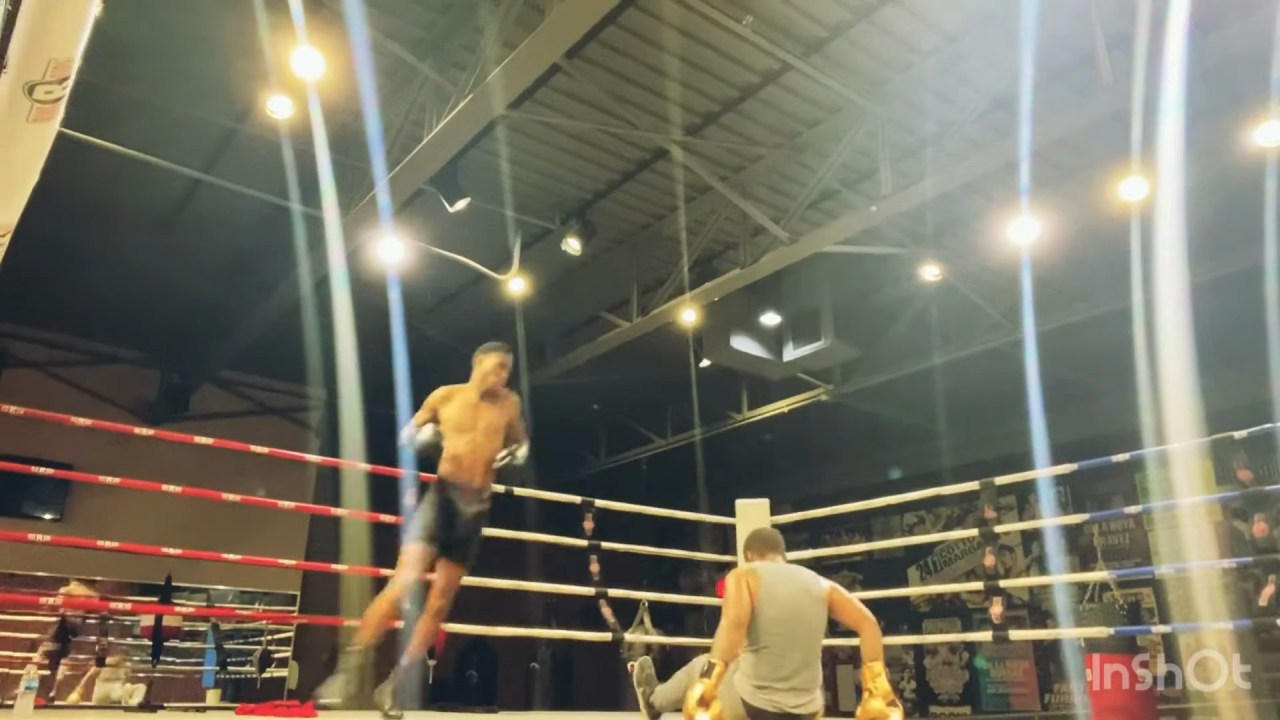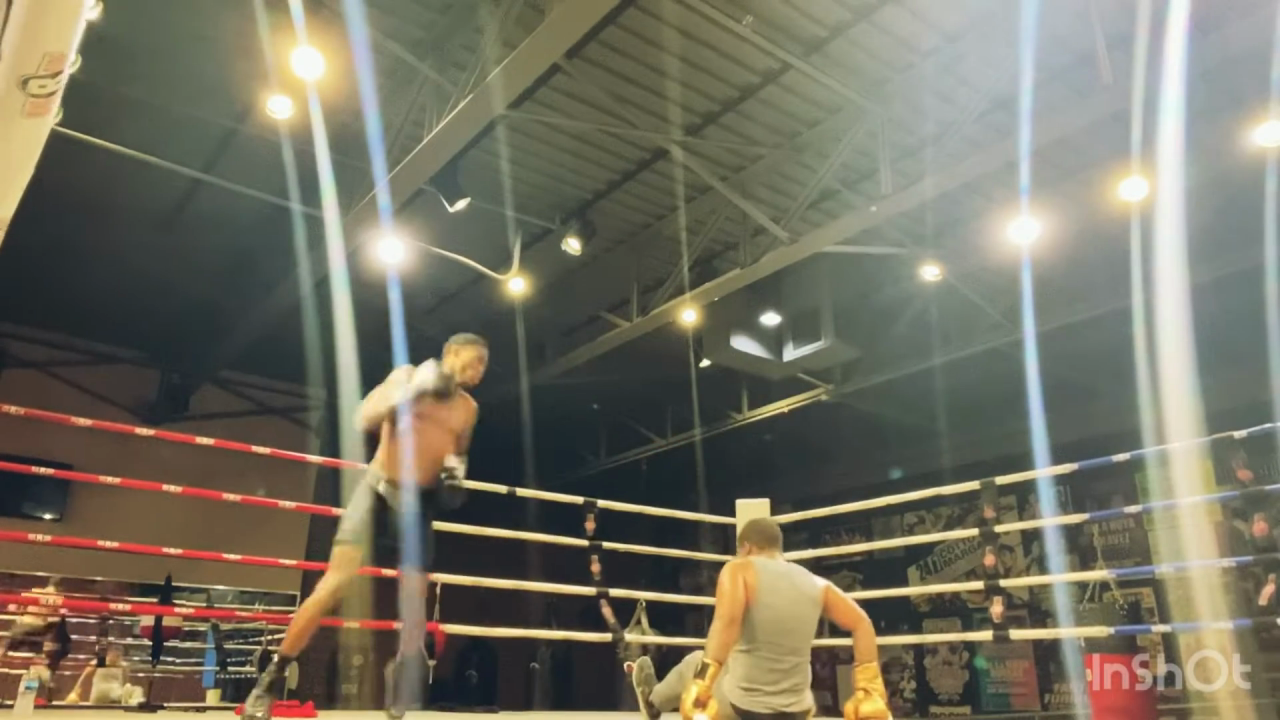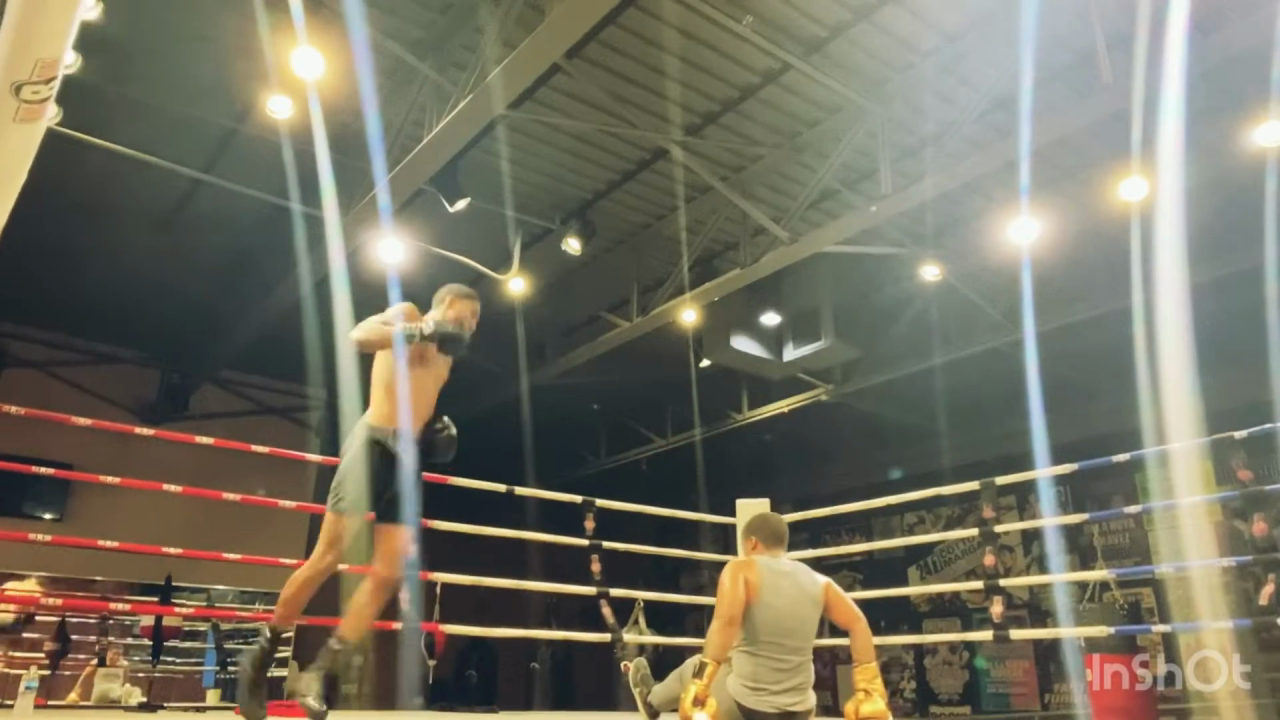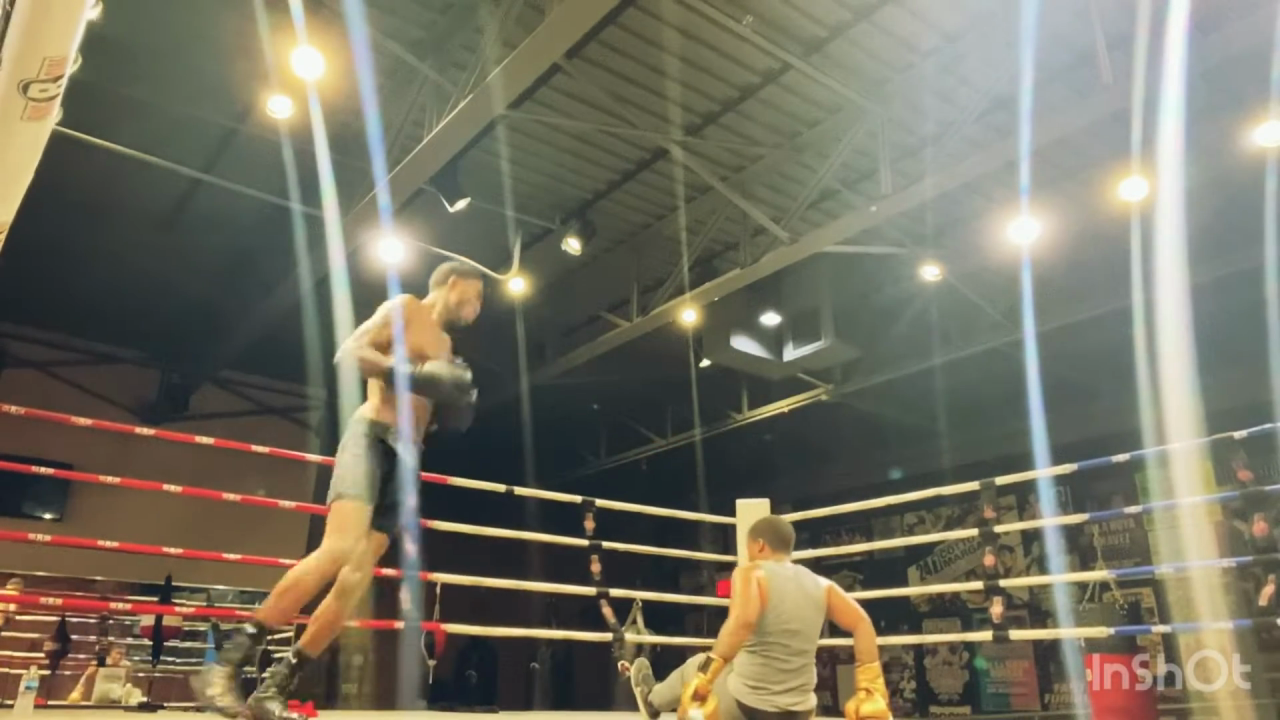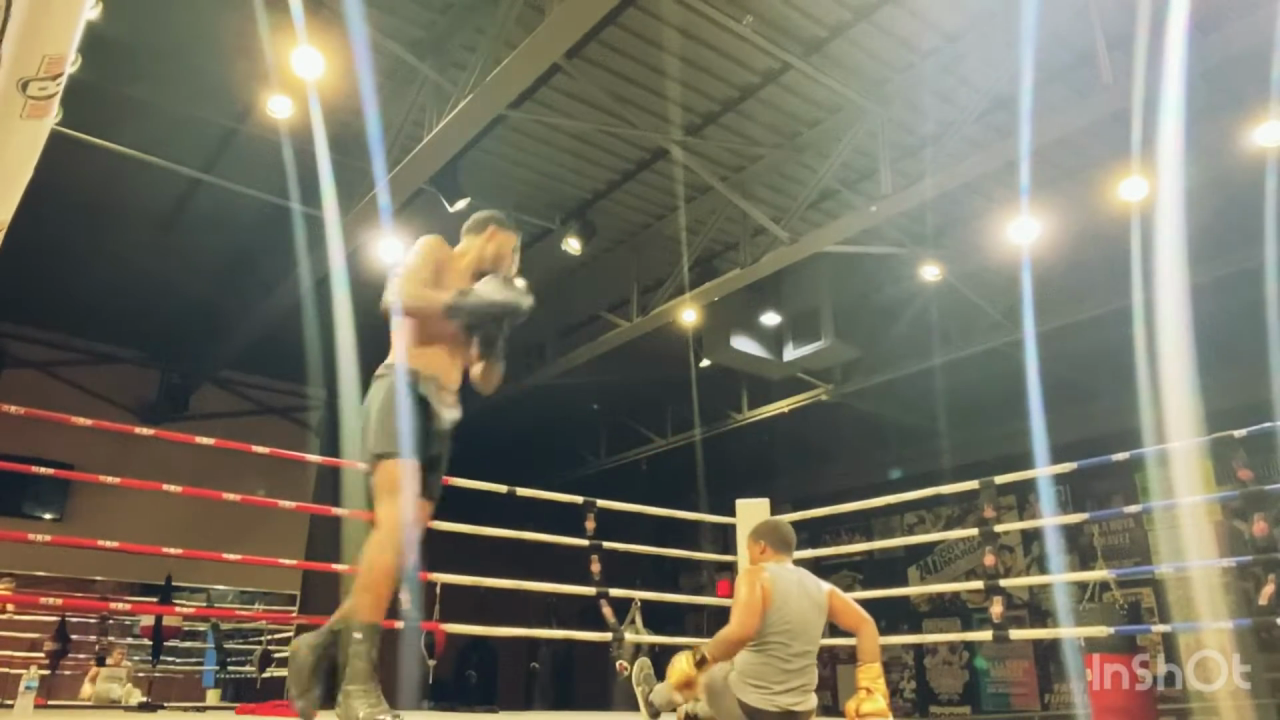
dt=0.2s
person 1, frame 1
left shoulder: (510, 404)
right shoulder: (444, 397)
left elbow: (521, 441)
right elbow: (406, 437)
left wrist: (517, 456)
right wrist: (419, 439)
left hip: (475, 508)
right hip: (441, 497)
left knee: (440, 601)
right knee: (406, 581)
left ankle: (397, 682)
right ankle: (349, 668)
person 1, frame 2
left shoulder: (467, 408)
right shoulder: (407, 376)
right elbow: (364, 418)
left wrist: (455, 472)
right wrist: (415, 389)
left hip: (419, 503)
right hip: (378, 491)
right knee: (334, 583)
right ankle: (271, 679)
person 1, frame 3
left shoulder: (444, 357)
right shoulder: (406, 315)
right elbow: (359, 335)
right wrist: (419, 330)
left hip: (404, 460)
right hip: (373, 444)
left knee: (389, 572)
right knee: (328, 555)
left ankle: (319, 672)
right ankle: (262, 655)
person 1, frame 4
left shoulder: (442, 345)
right shoulder: (404, 309)
right elbow: (348, 354)
left wrist: (446, 408)
right wrist: (414, 374)
left hip: (400, 458)
right hip: (370, 438)
left knee: (356, 578)
right knee: (338, 550)
right ankle: (229, 660)
person 1, frame 5
left shoulder: (482, 294)
right shoulder: (433, 252)
left elbow: (485, 383)
right elbow: (398, 298)
left wrist: (495, 337)
right wrist: (470, 303)
left hip: (438, 416)
right hip: (402, 392)
left knee: (400, 548)
right knee: (395, 521)
left ankle: (320, 647)
right ankle: (361, 677)
person 2, frame 1
left shoulder: (742, 576)
right shoulder: (820, 584)
left elbow: (732, 624)
right elbow: (867, 625)
left wrist: (704, 688)
right wrist: (878, 691)
left knee: (707, 665)
person 2, frame 2
left shoulder: (739, 570)
right shoulder: (816, 584)
left elbow: (727, 621)
right elbow: (862, 624)
left wrist: (699, 685)
right wrist: (870, 690)
left knee: (695, 664)
person 2, frame 3
left shoulder: (742, 569)
right shoulder: (818, 582)
left elbow: (727, 620)
right elbow: (858, 626)
left wrist: (698, 685)
right wrist: (870, 691)
left knee: (697, 665)
person 2, frame 4
left shoulder: (752, 573)
right shoulder: (821, 585)
left elbow: (742, 622)
right elbow: (862, 626)
left wrist: (702, 678)
right wrist: (871, 690)
left knee: (697, 666)
person 2, frame 5
left shoulder: (755, 576)
right shoulder: (821, 588)
left elbow: (741, 632)
right elbow: (866, 626)
left wrist: (695, 662)
right wrist: (872, 690)
left knee: (689, 672)
